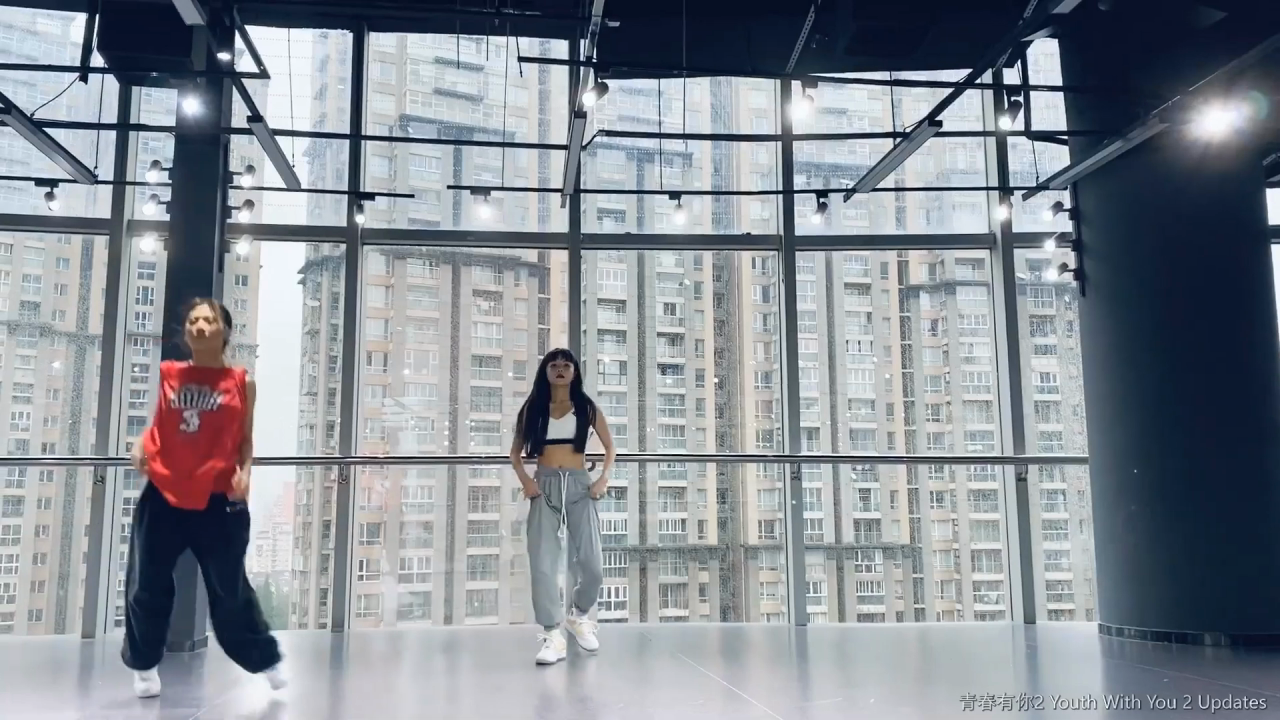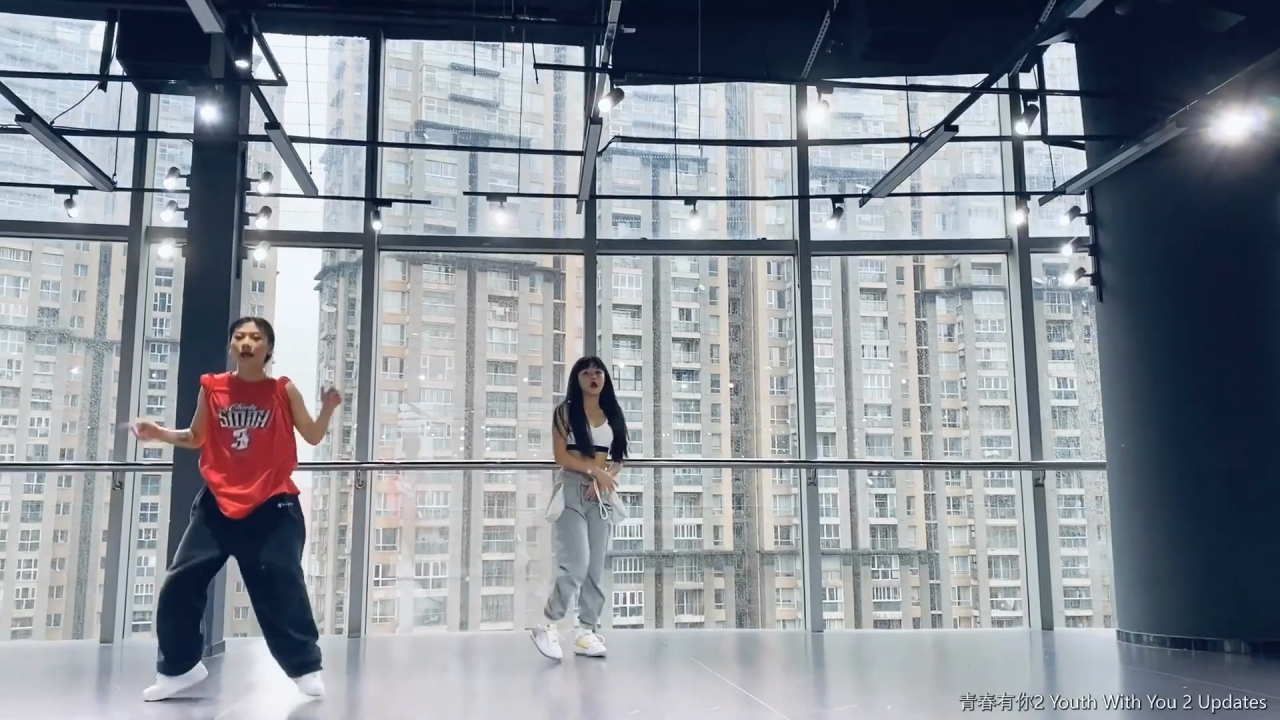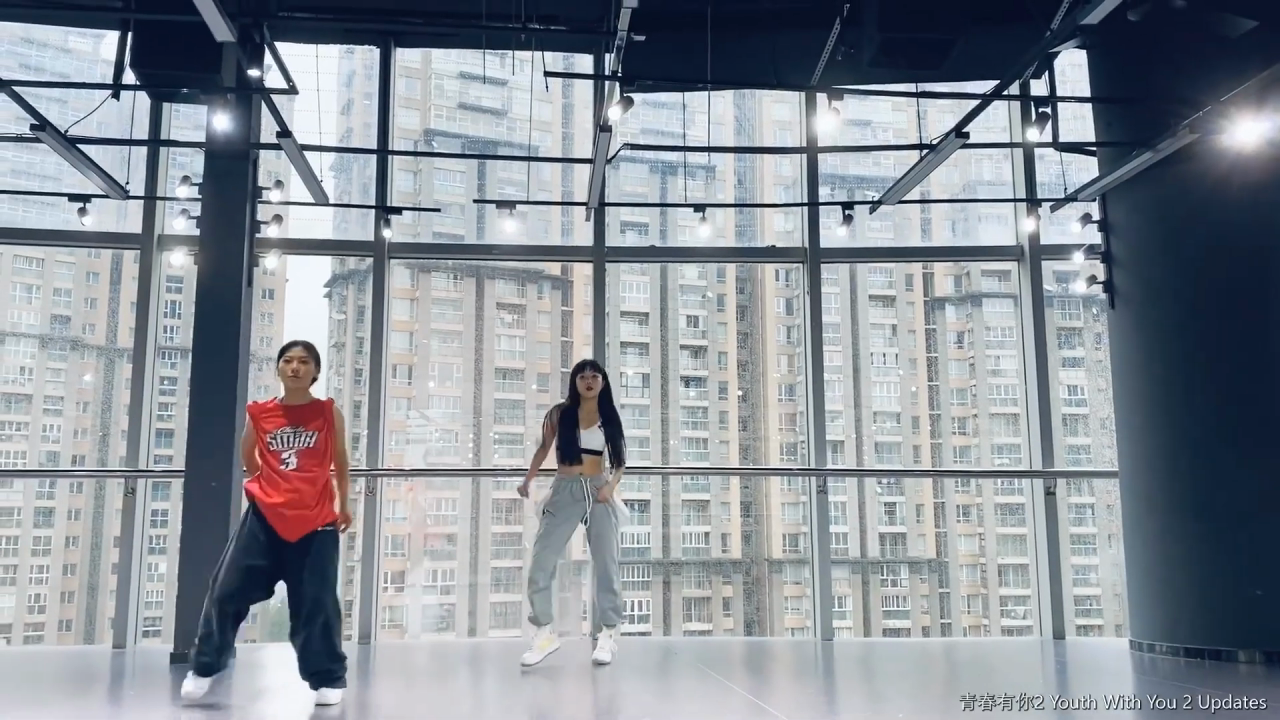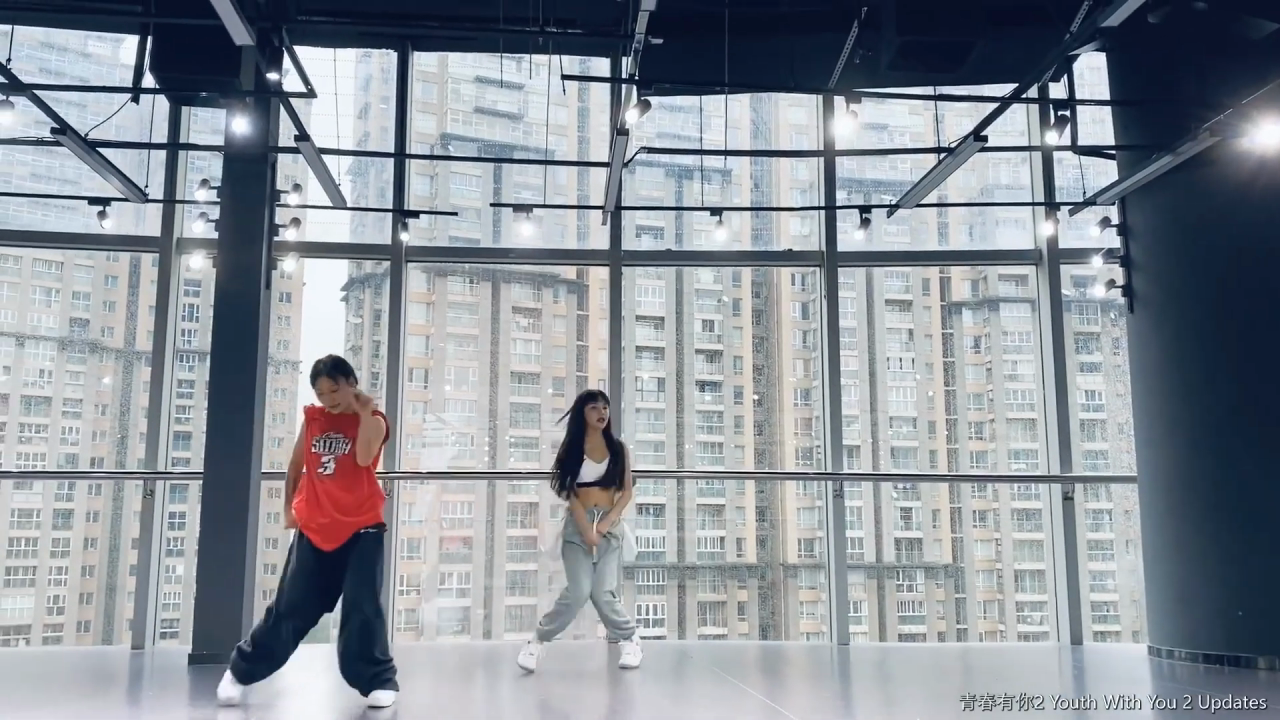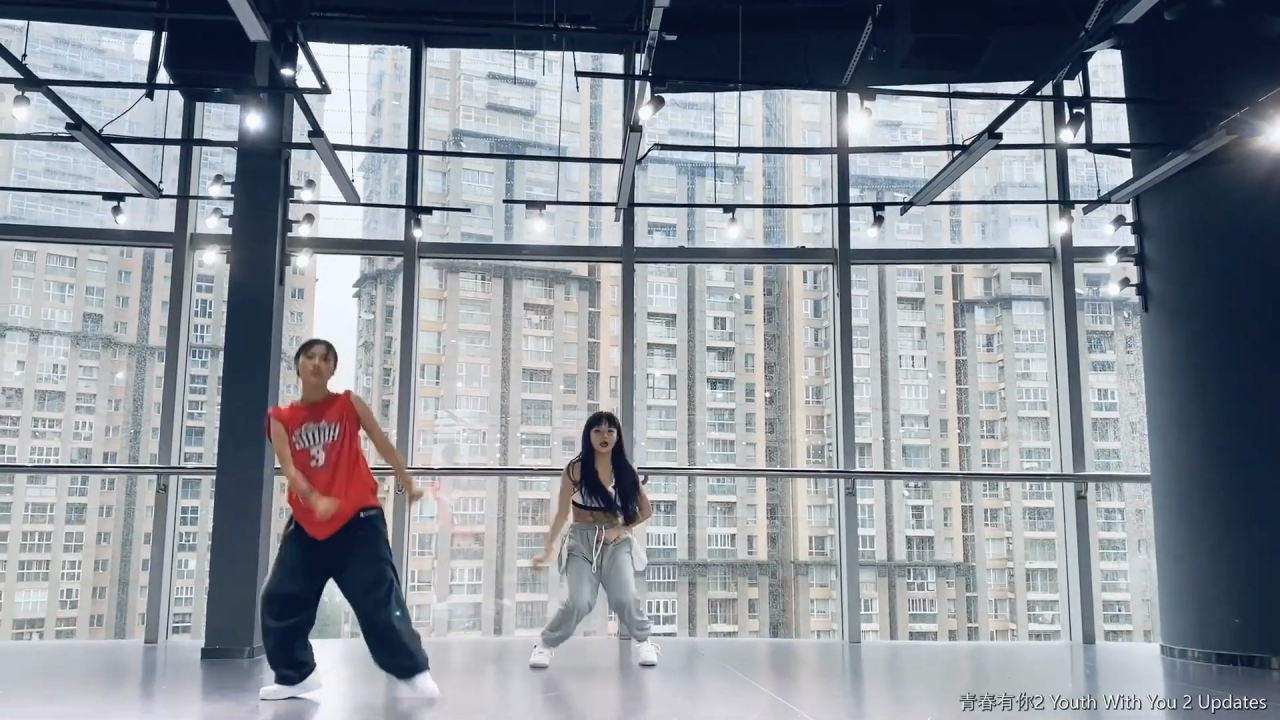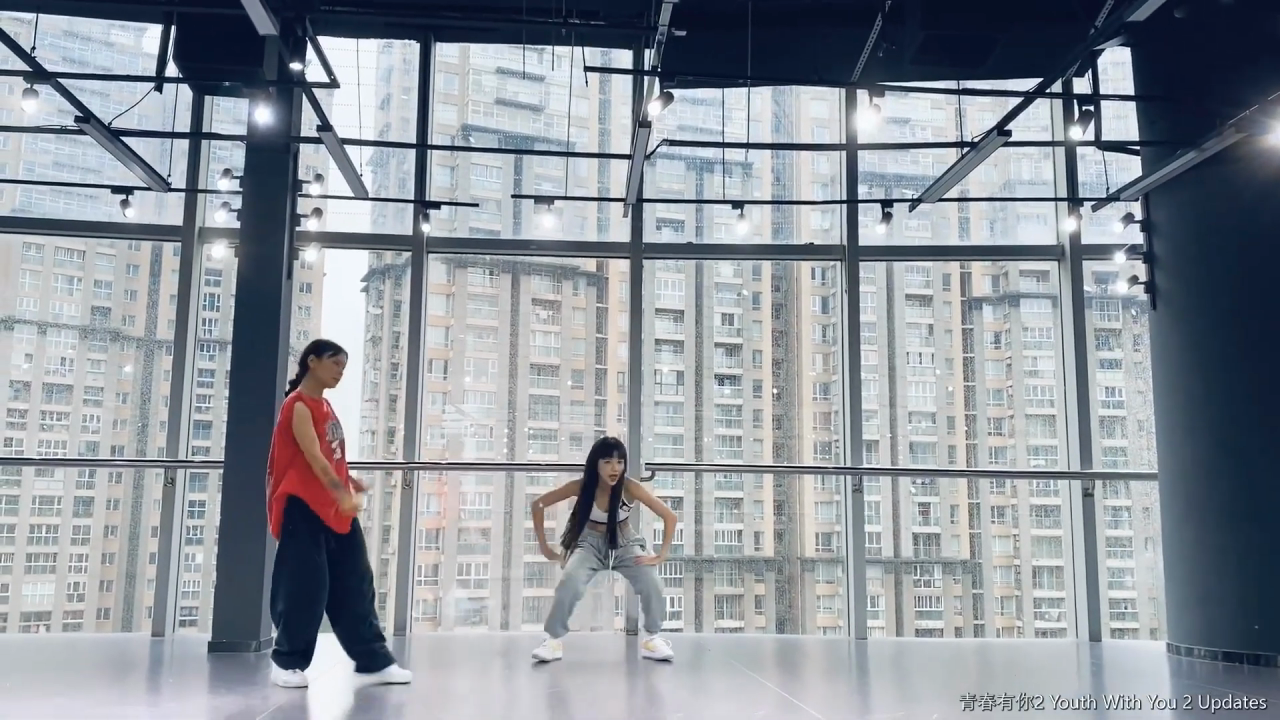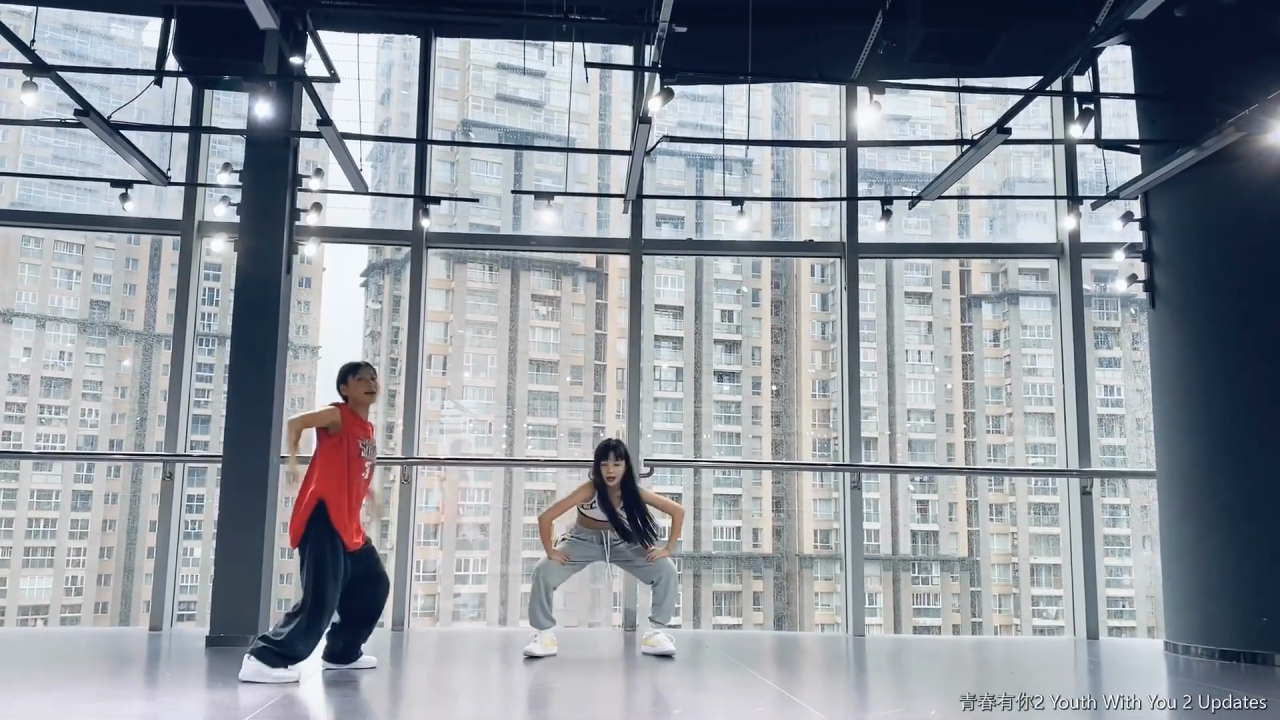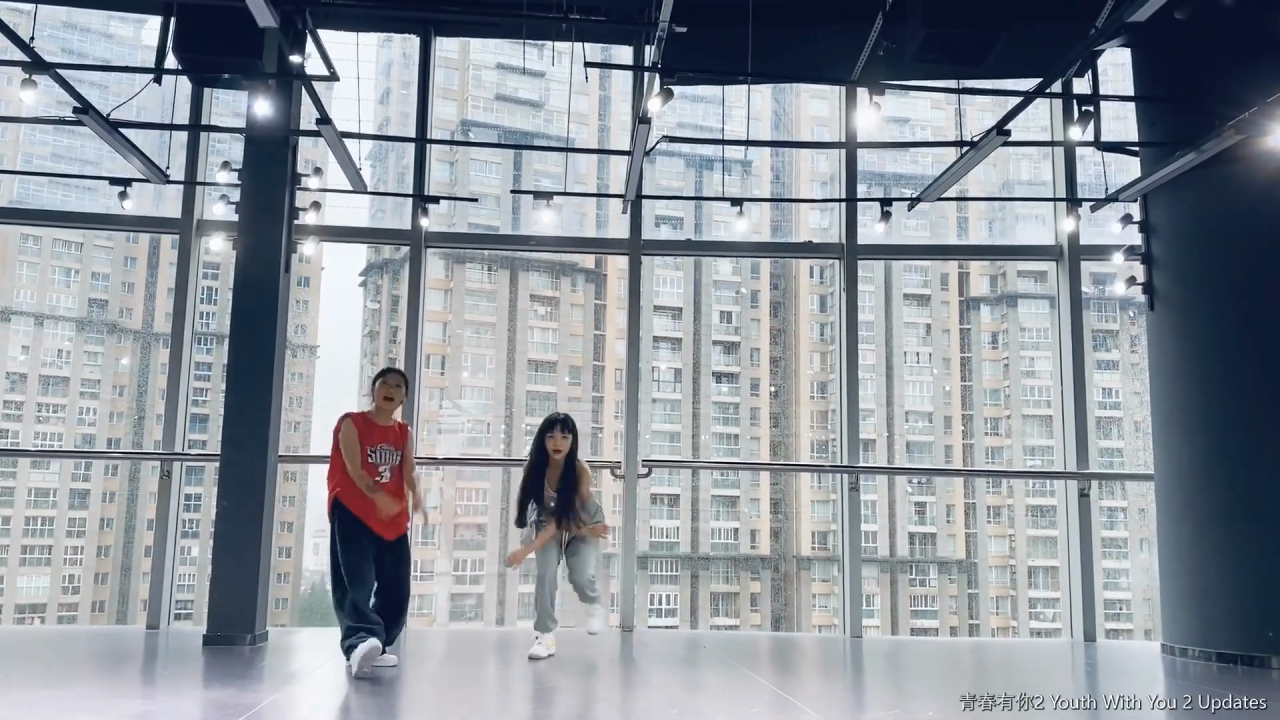
dt=0.5s
person 1, frame 1
left shoulder: (240, 383)
right shoulder: (169, 374)
left elbow: (244, 440)
left wrist: (244, 473)
right wrist: (141, 454)
left hip: (216, 498)
right hip: (163, 493)
left knee: (229, 585)
right knee: (146, 584)
left ankle: (265, 660)
right ankle: (145, 666)
person 1, frame 2
left shoulder: (284, 391)
right shoulder: (211, 388)
left elbow: (313, 437)
right elbow: (195, 437)
left wrist: (327, 410)
right wrist: (160, 433)
left hip: (271, 502)
right hip: (218, 501)
left knee: (281, 580)
right knee: (182, 580)
left ankle: (306, 667)
right ankle: (180, 667)
person 1, frame 3
left shoulder: (329, 413)
right shoulder: (258, 411)
left elbow: (338, 459)
left wrist: (344, 505)
left hip: (315, 523)
right hip: (262, 517)
left knee: (316, 603)
right knee: (229, 592)
left ankle: (328, 680)
right ankle: (203, 669)
person 1, frame 4
left shoulder: (372, 422)
right shoulder: (312, 418)
left elbow: (365, 459)
right elbow: (296, 463)
left wrist: (365, 412)
right wrist: (289, 505)
left hip: (361, 530)
right hip: (314, 531)
left knee: (363, 606)
right knee: (290, 608)
left ankle: (379, 682)
right ankle: (241, 671)
person 1, frame 5
left shoulder: (348, 403)
right shoulder: (281, 418)
left elbow: (380, 440)
right elbow: (289, 468)
left wrist: (405, 481)
right wrist: (315, 501)
left hip: (357, 515)
right hip: (308, 519)
left knee: (377, 594)
right knee: (282, 599)
left ankle: (413, 671)
right ankle: (295, 674)
person 1, frame 6
left shoulder: (322, 405)
right shoulder: (298, 405)
right elbow: (313, 455)
left wrist: (347, 482)
right wrist: (341, 494)
left hip: (335, 510)
right hip: (302, 507)
left knee: (355, 587)
right knee: (306, 588)
left ankle: (375, 662)
right ankle: (288, 662)
person 1, frame 7
left shoulder: (365, 427)
right shoulder: (339, 416)
right elbow: (293, 425)
left wrist: (367, 494)
right wrist: (289, 449)
left hip: (344, 521)
right hip: (324, 514)
left knee: (375, 587)
right knee: (321, 599)
left ankle: (344, 652)
right ankle: (264, 659)
person 1, frame 8
left shoulder: (404, 432)
right shoulder: (351, 423)
left elbow: (408, 472)
right elbow: (353, 469)
left wrist: (415, 497)
right wrist: (378, 497)
left hip: (392, 523)
right hip: (352, 516)
left knee: (396, 592)
right knee: (356, 583)
left ankle: (374, 647)
right ankle: (362, 642)
person 2, frame 1
left shoulder: (587, 407)
right shoulder: (534, 407)
left elbow: (609, 446)
right elbow: (516, 451)
left wrist: (604, 479)
right wrist: (523, 477)
left hip: (579, 486)
right hip: (546, 487)
left knee: (591, 563)
right knee: (543, 563)
left ankle: (579, 615)
right ankle: (552, 634)
person 2, frame 2
left shoulder: (611, 414)
right shoulder: (566, 411)
left elbow: (618, 456)
right elbow: (560, 454)
left wrist: (607, 477)
right wrist: (595, 472)
left hip: (599, 493)
right hip: (573, 489)
left knee: (595, 566)
right knee: (576, 563)
left ankle: (586, 630)
right ankle: (549, 626)
person 2, frame 3
left shoulder: (610, 418)
right shoulder: (560, 414)
left elbow: (619, 461)
right elbow: (544, 446)
left wrist: (612, 485)
right wrist: (528, 479)
left hip: (598, 493)
right hip: (564, 493)
left knee: (606, 567)
right knee: (541, 562)
left ankle: (605, 635)
right ankle: (544, 633)
person 2, frame 4
left shoulder: (618, 449)
right shoulder: (571, 449)
left elbow: (627, 490)
right elbow: (568, 493)
left wrist: (610, 519)
right wrist: (587, 527)
left hip: (608, 526)
right hip: (577, 525)
left knee: (602, 593)
right knee: (578, 592)
left ankle: (628, 641)
right ankle: (539, 641)
person 2, frame 5
left shoulder: (625, 470)
right shoulder: (576, 469)
left elbow: (645, 510)
right elbow: (563, 513)
left wrist: (619, 529)
right wrist: (548, 550)
left hip: (617, 541)
right hip: (582, 540)
left knee: (624, 598)
right knee: (579, 602)
left ankle: (643, 642)
right ankle: (546, 646)
person 2, frame 6
left shoulder: (630, 487)
right shoulder: (582, 486)
left elbow: (668, 515)
right elbow: (538, 505)
left wrist: (661, 554)
right wrist: (545, 547)
left hip: (625, 545)
right hip: (591, 544)
left knee: (650, 584)
right knee: (570, 585)
left ankle: (652, 638)
right ankle: (554, 639)
person 2, frame 7
left shoulder: (633, 490)
right shoulder: (588, 490)
left elbow: (678, 511)
right elbow: (545, 519)
left wrist: (667, 547)
right wrist: (551, 551)
left hip: (621, 541)
right hip: (584, 541)
left knee: (666, 570)
right knee: (544, 572)
left ankle: (656, 633)
right ankle: (544, 635)
person 2, frame 8
left shoulder: (580, 472)
right shoulder: (533, 468)
left elbow: (559, 521)
right elbow: (546, 513)
left wrist: (526, 549)
right wrist: (584, 530)
left hip: (585, 516)
right hip: (548, 517)
left knee: (582, 576)
right knee: (545, 574)
left ankle: (592, 604)
right ankle: (545, 635)
